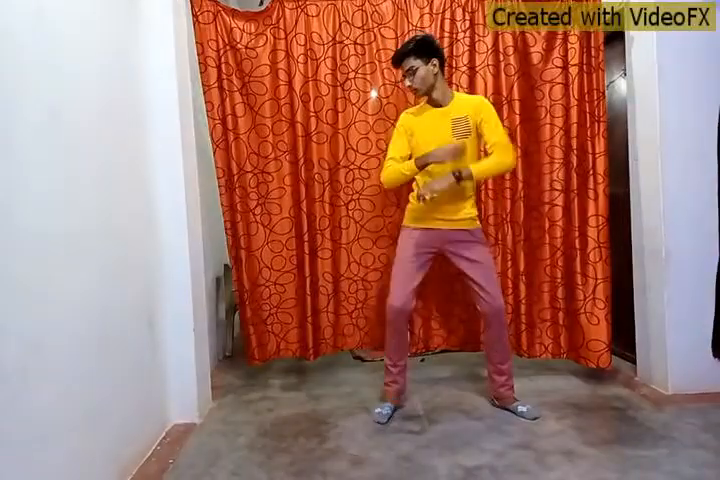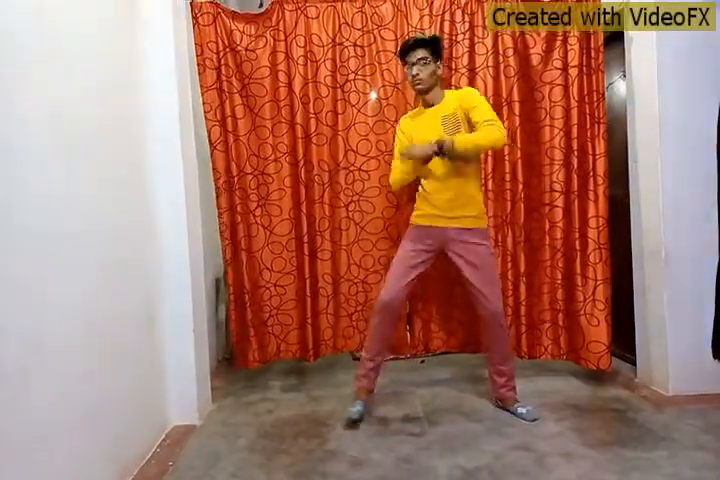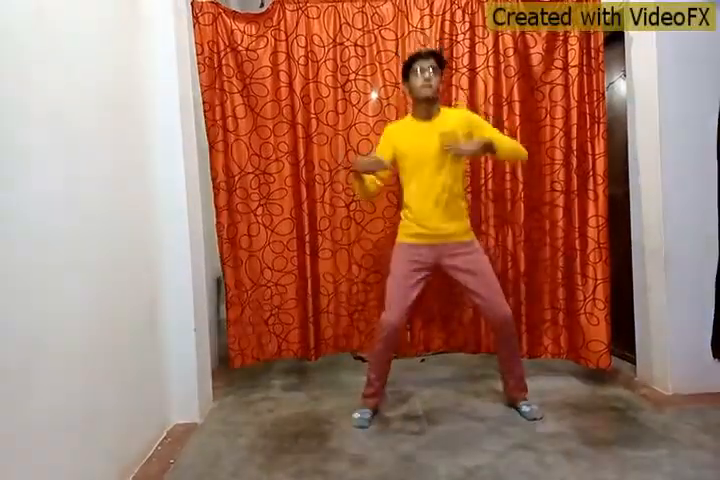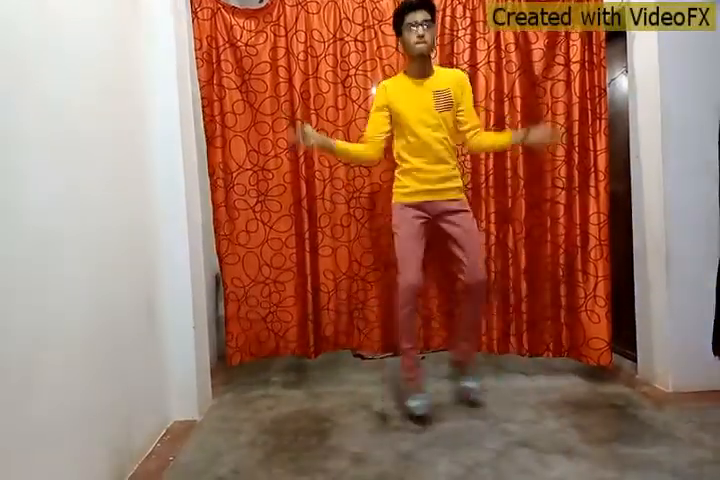
dt=0.2s
person 1, frame 1
left shoulder: (477, 107)
right shoulder: (409, 120)
left elbow: (505, 157)
right elbow: (389, 176)
left wrist: (459, 175)
right wrist: (425, 158)
left hip: (465, 228)
right hip: (419, 227)
left knee: (493, 308)
right knee: (398, 306)
left ankle: (504, 393)
right ankle: (394, 393)
person 1, frame 2
left shoulder: (466, 99)
right shoulder: (406, 124)
left elbow: (497, 135)
right elbow: (396, 182)
left wrist: (444, 146)
right wrist: (416, 157)
left hip: (470, 227)
right hip: (423, 227)
left knee: (493, 310)
right knee: (387, 302)
left ankle: (505, 394)
right ankle: (363, 391)
person 1, frame 3
left shoulder: (464, 120)
right shoulder: (394, 133)
left elbow: (517, 154)
right elbow: (371, 189)
left wrist: (484, 144)
right wrist: (360, 172)
left hip: (460, 242)
right hip: (413, 244)
left knee: (501, 317)
right knee: (391, 323)
left ankle: (517, 393)
right ankle: (370, 399)
person 1, frame 4
left shoulder: (458, 81)
right shoulder: (389, 92)
left elbow: (475, 139)
right elbow: (371, 152)
left wrist: (522, 137)
right wrist: (326, 144)
left hip: (455, 198)
right hip: (409, 200)
left knee: (476, 279)
right knee: (409, 284)
left ankle: (464, 364)
right ankle: (412, 382)
